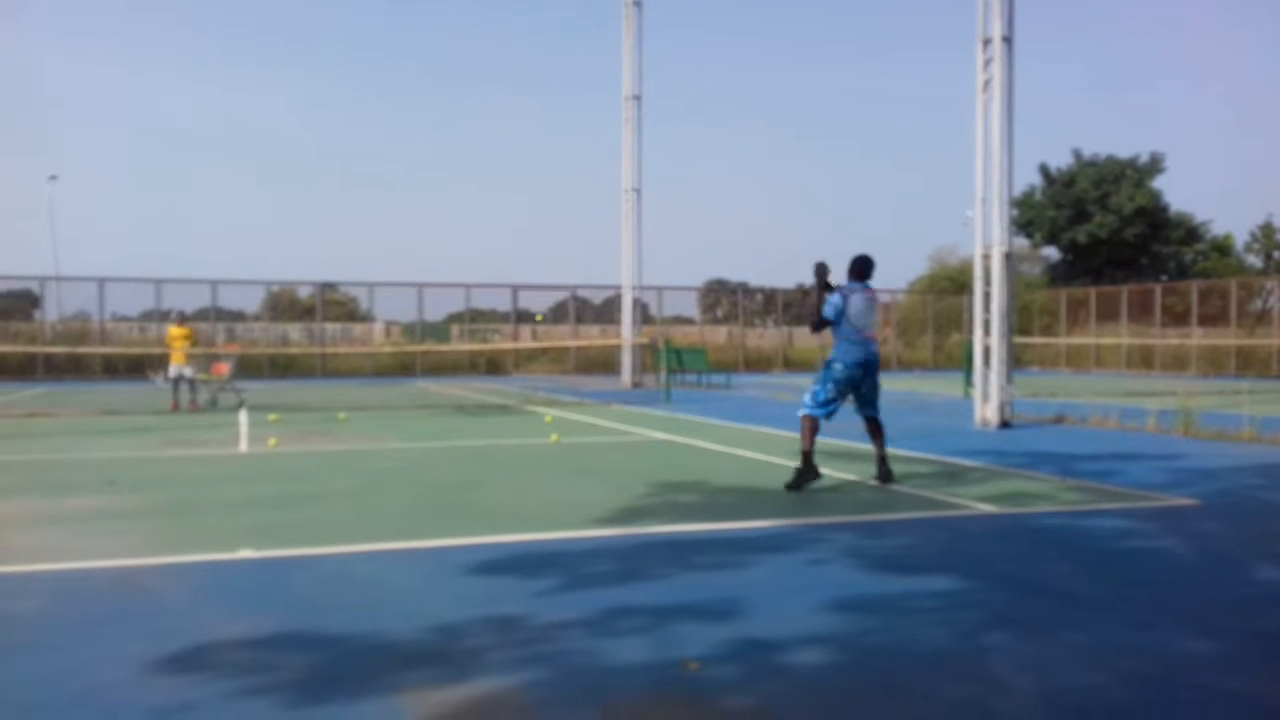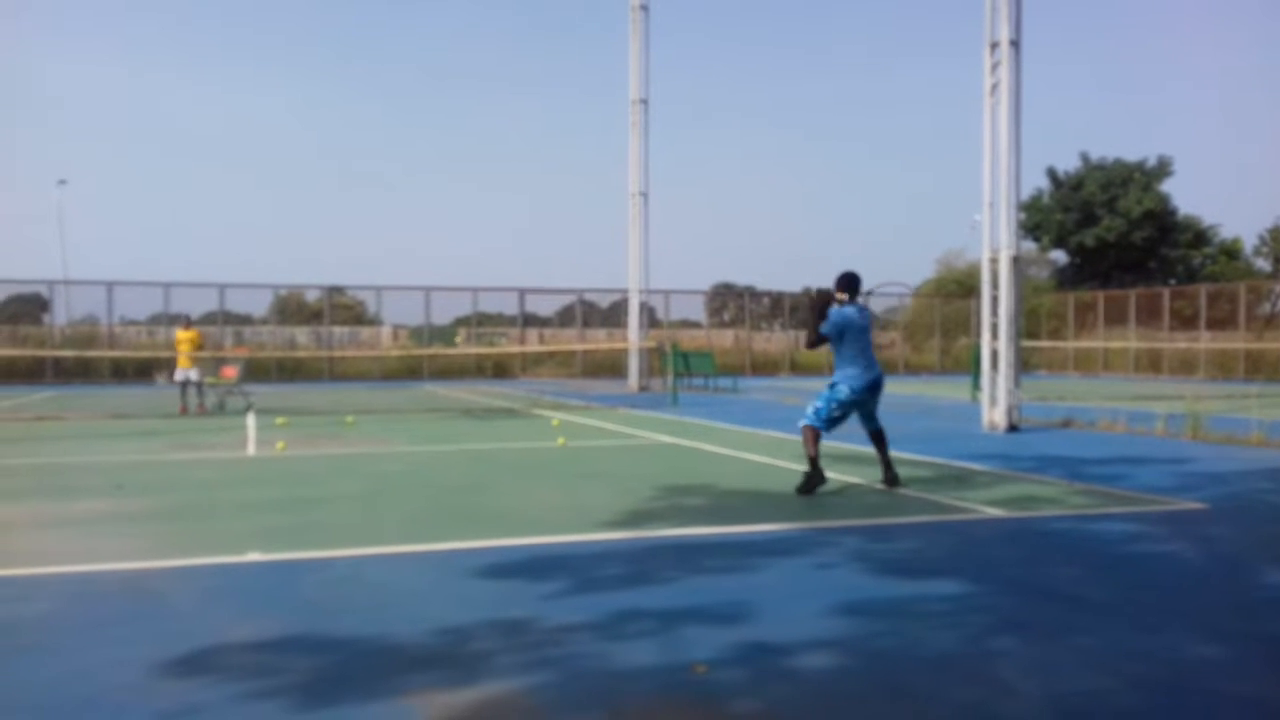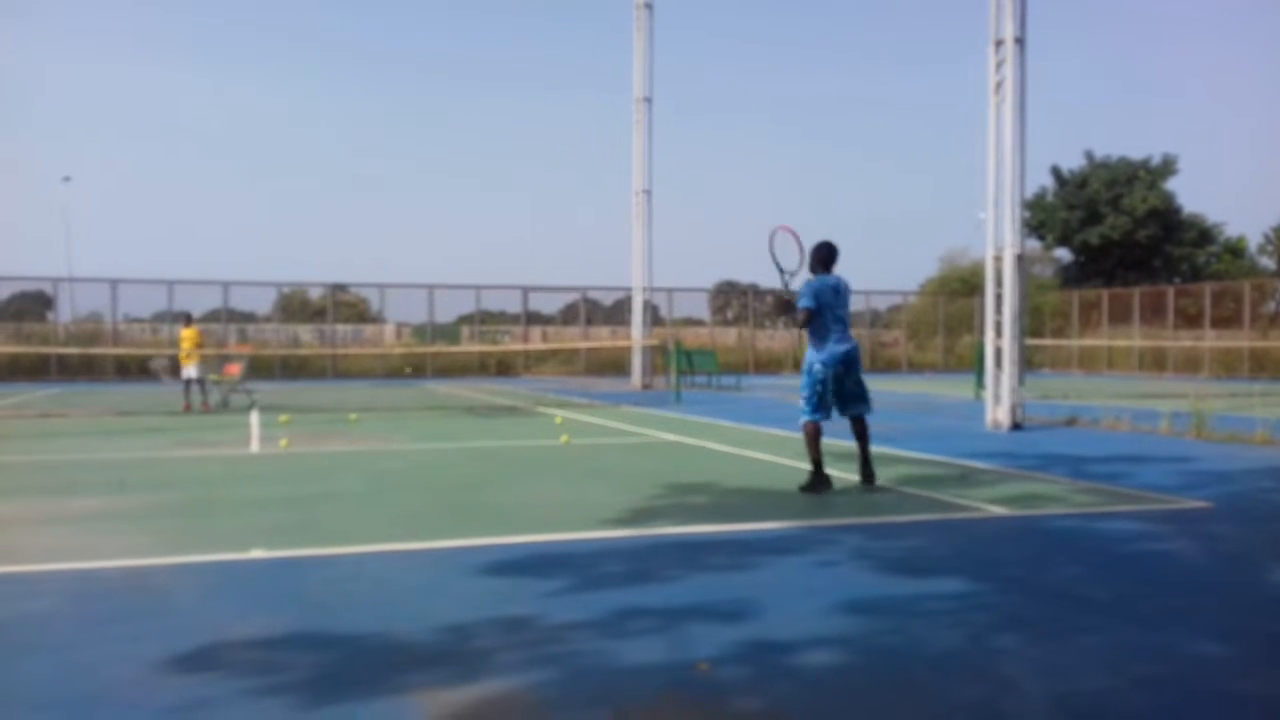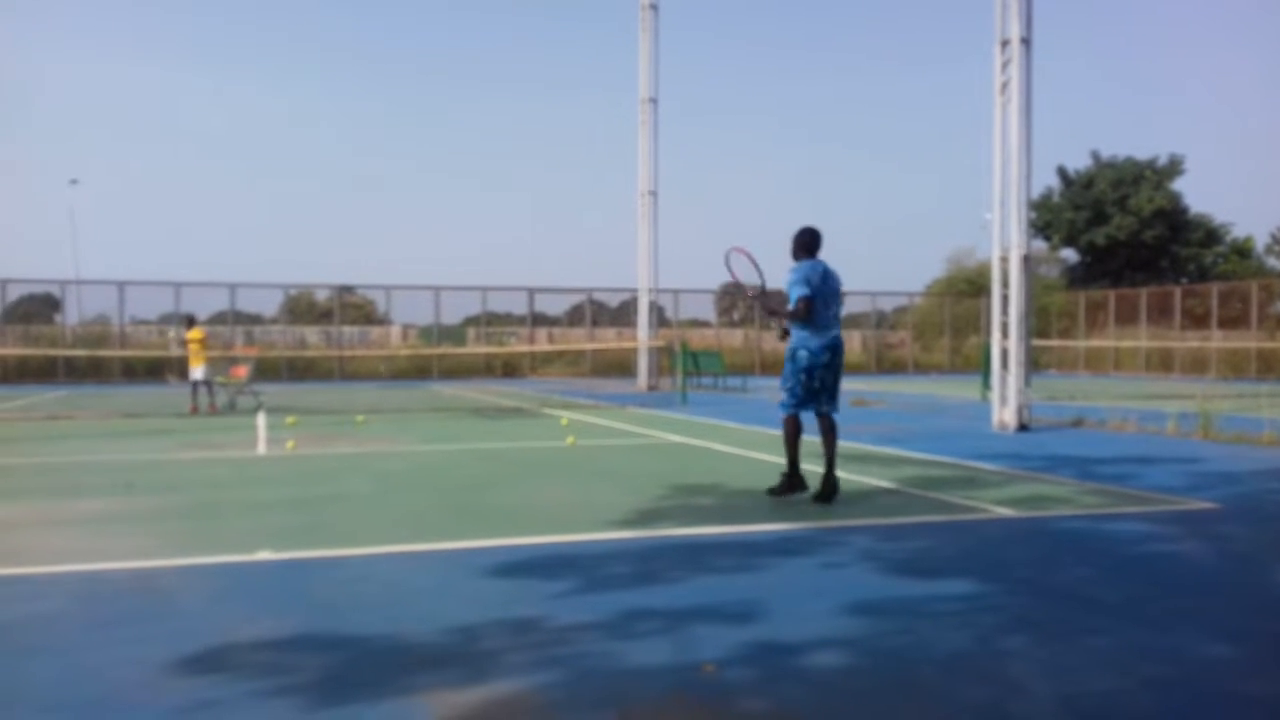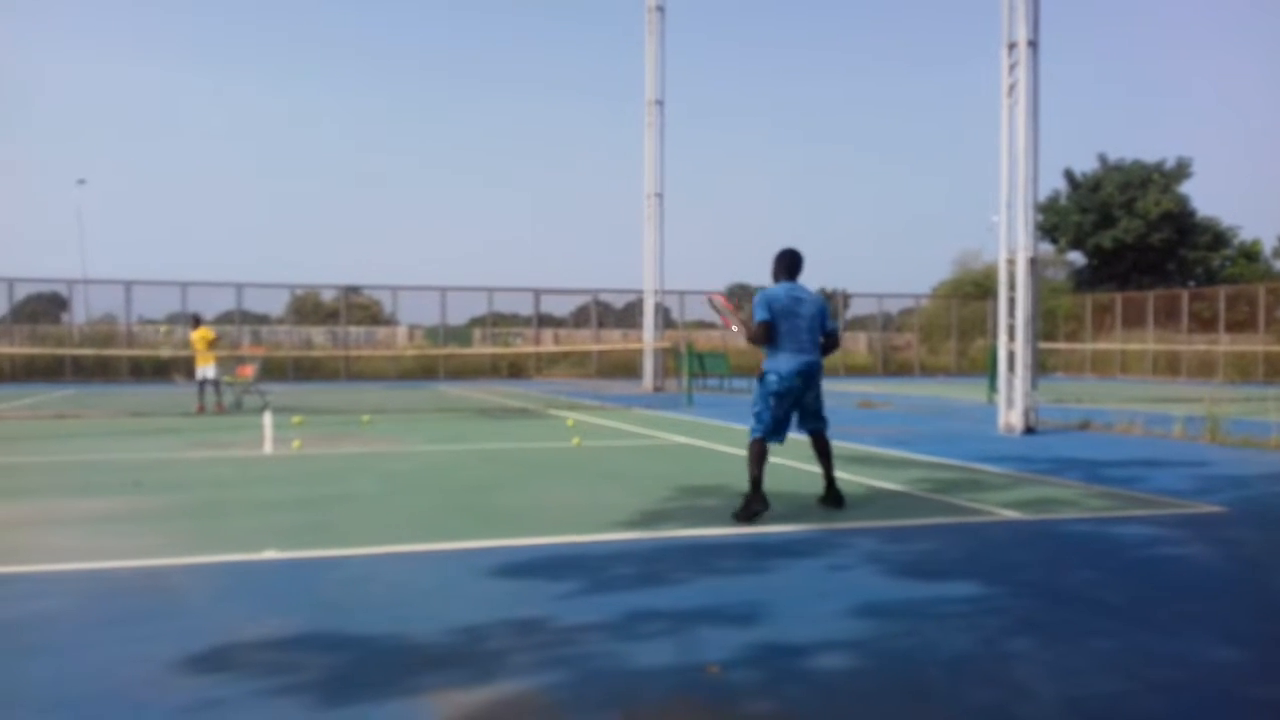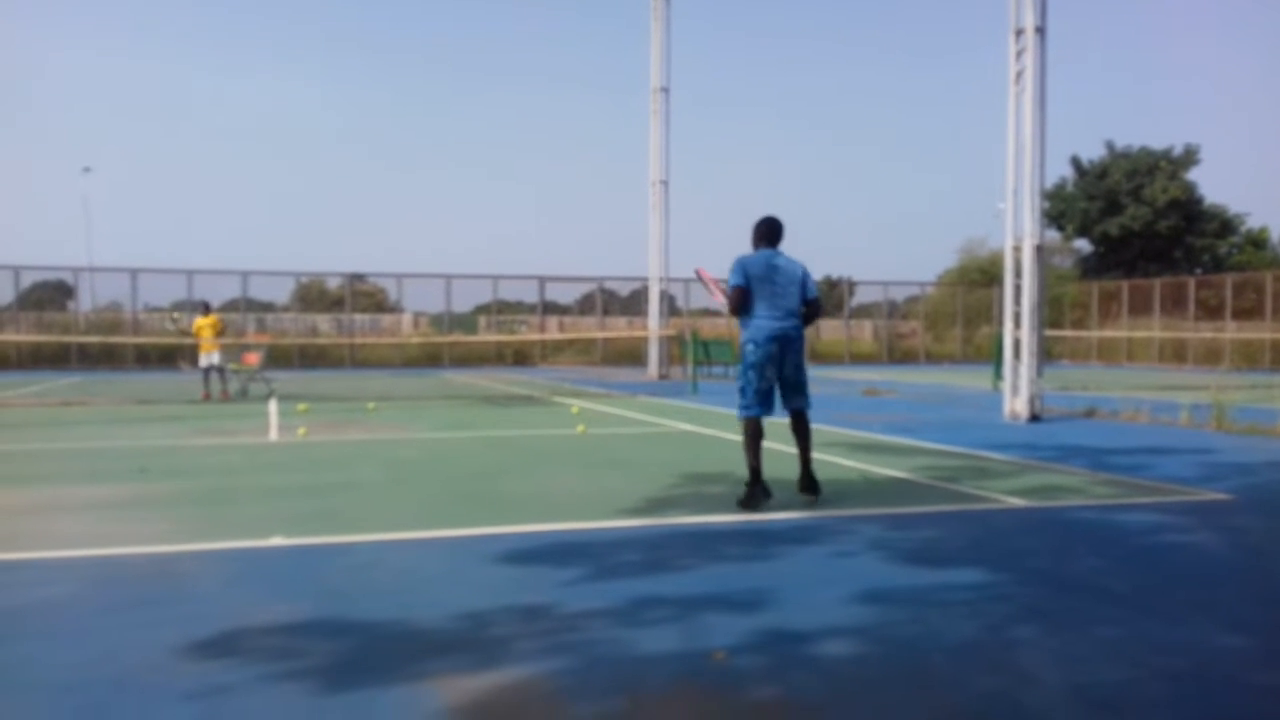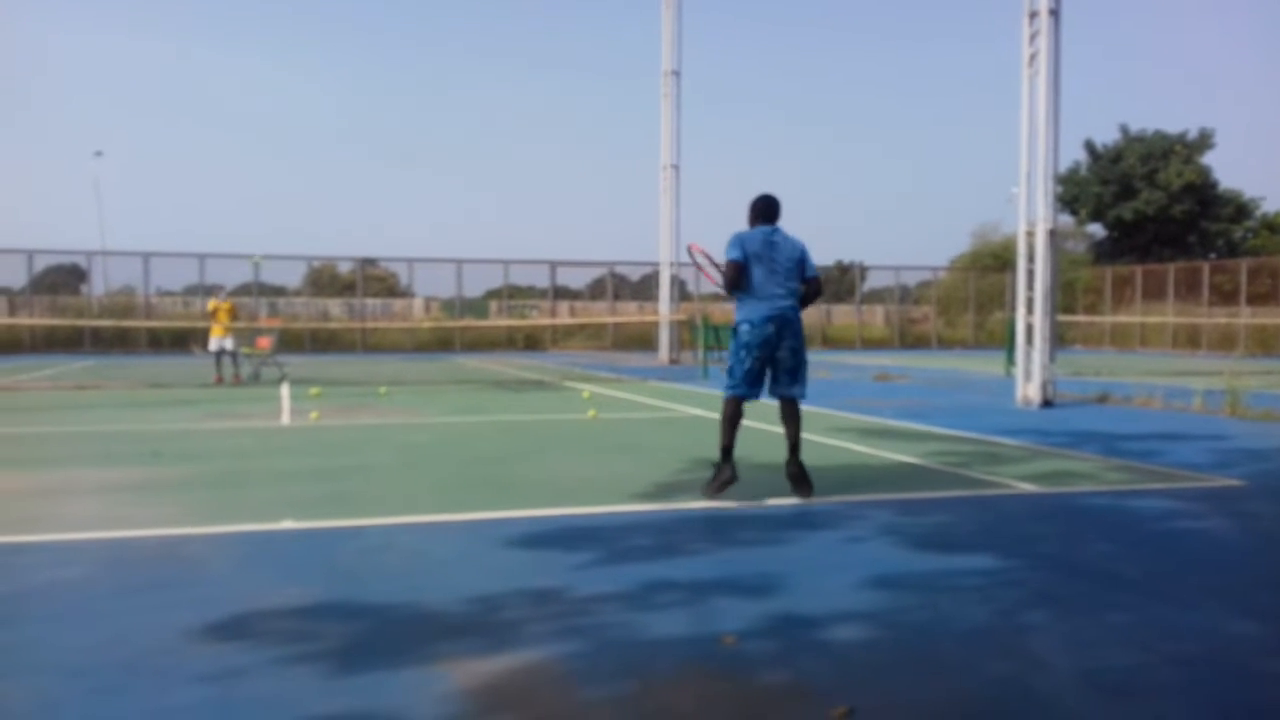
dt=0.2s
person 1, frame 1
left shoulder: (840, 296)
right shoulder: (869, 296)
left elbow: (815, 326)
left wrist: (819, 296)
right wrist: (824, 286)
left hip: (844, 363)
right hip: (869, 361)
left knee: (810, 410)
right knee: (870, 413)
left ankle: (808, 466)
right ankle: (883, 466)
person 1, frame 2
left shoulder: (840, 316)
right shoulder: (862, 312)
left elbow: (811, 343)
left wrist: (815, 311)
right wrist: (823, 308)
left hip: (849, 384)
right hip: (873, 380)
left knee: (810, 423)
right knee: (872, 425)
left ankle: (815, 472)
right ankle: (889, 471)
person 1, frame 3
left shoulder: (812, 286)
right shoulder: (842, 285)
left elbow: (803, 321)
left wrist: (791, 309)
right wrist: (796, 306)
left hip: (823, 359)
right hip: (849, 354)
left knee: (811, 417)
right knee: (856, 412)
left ankle: (818, 475)
right ankle: (866, 466)
person 1, frame 4
left shoulder: (800, 273)
right shoulder: (832, 275)
left elbow: (804, 311)
left wrist: (780, 313)
left hip: (807, 349)
right hip: (833, 345)
left knee: (792, 411)
right knee: (824, 413)
left ankle: (792, 475)
right ankle: (829, 478)
person 1, frame 5
left shoulder: (765, 297)
right shoulder: (816, 300)
left elbow: (761, 336)
right elbow: (833, 342)
left wrist: (752, 335)
left hip: (779, 373)
right hip: (810, 370)
left knee: (760, 435)
right knee: (816, 430)
left ankle: (756, 493)
right ankle: (831, 489)
person 1, frame 6
left shoulder: (743, 263)
right shoulder: (798, 268)
left elbow: (736, 304)
right elbow: (815, 309)
left wrist: (735, 308)
left hip: (758, 341)
right hip: (791, 339)
left knee: (751, 414)
right knee: (797, 409)
left ankle: (756, 483)
right ankle: (807, 475)
person 1, frame 7
left shoulder: (740, 240)
right shoulder: (795, 245)
left elbow: (732, 278)
right elbow: (815, 288)
left wrist: (729, 289)
left hip: (753, 323)
right hip: (788, 323)
left knee: (735, 394)
right knee: (789, 396)
left ankle: (725, 462)
right ankle: (793, 461)
